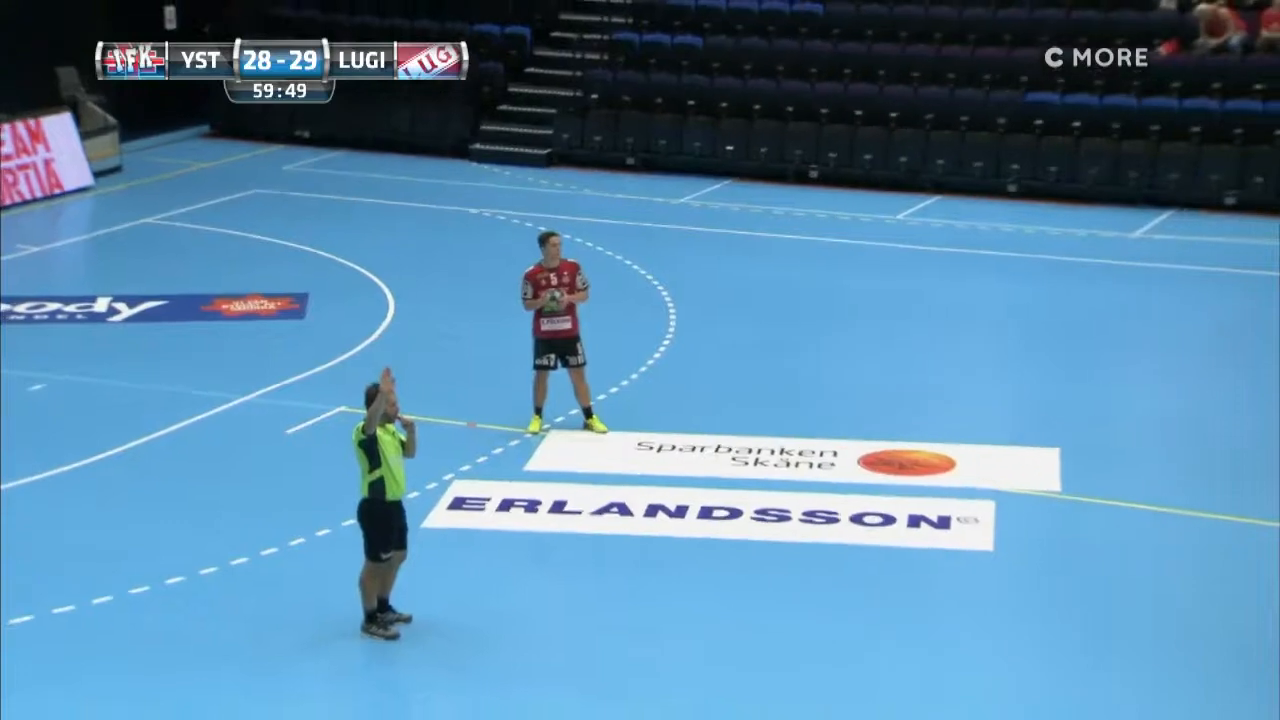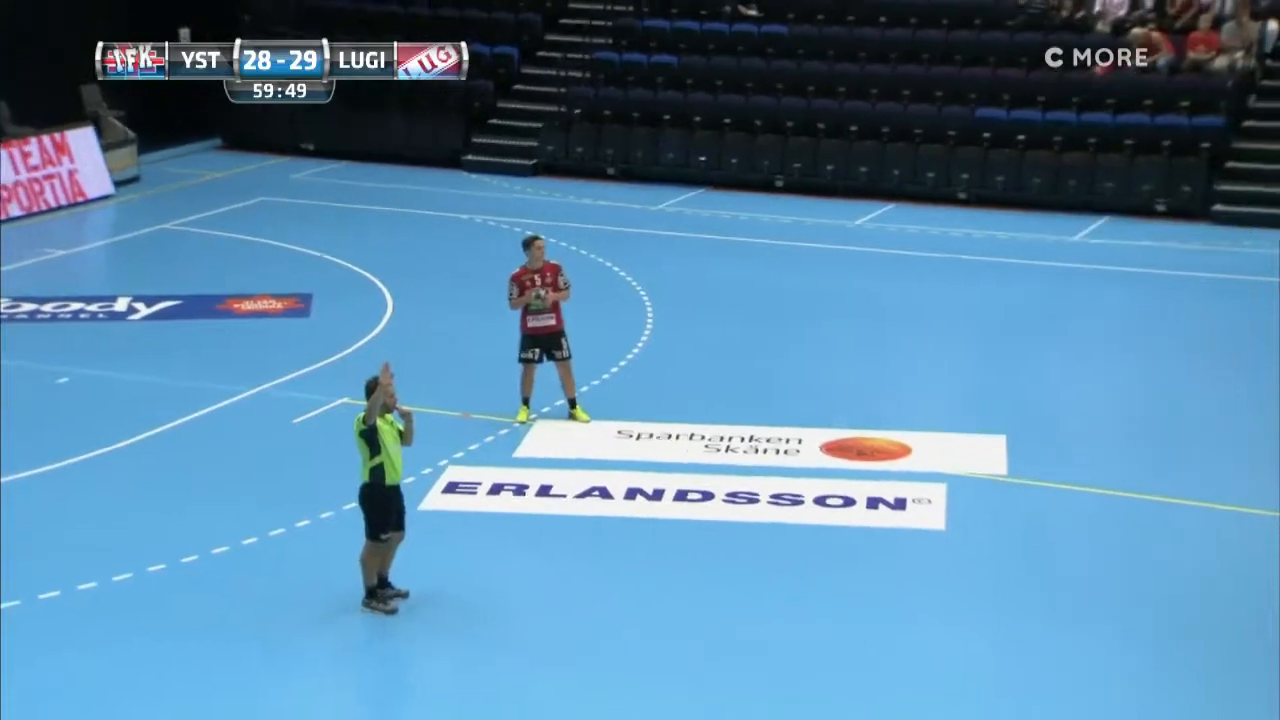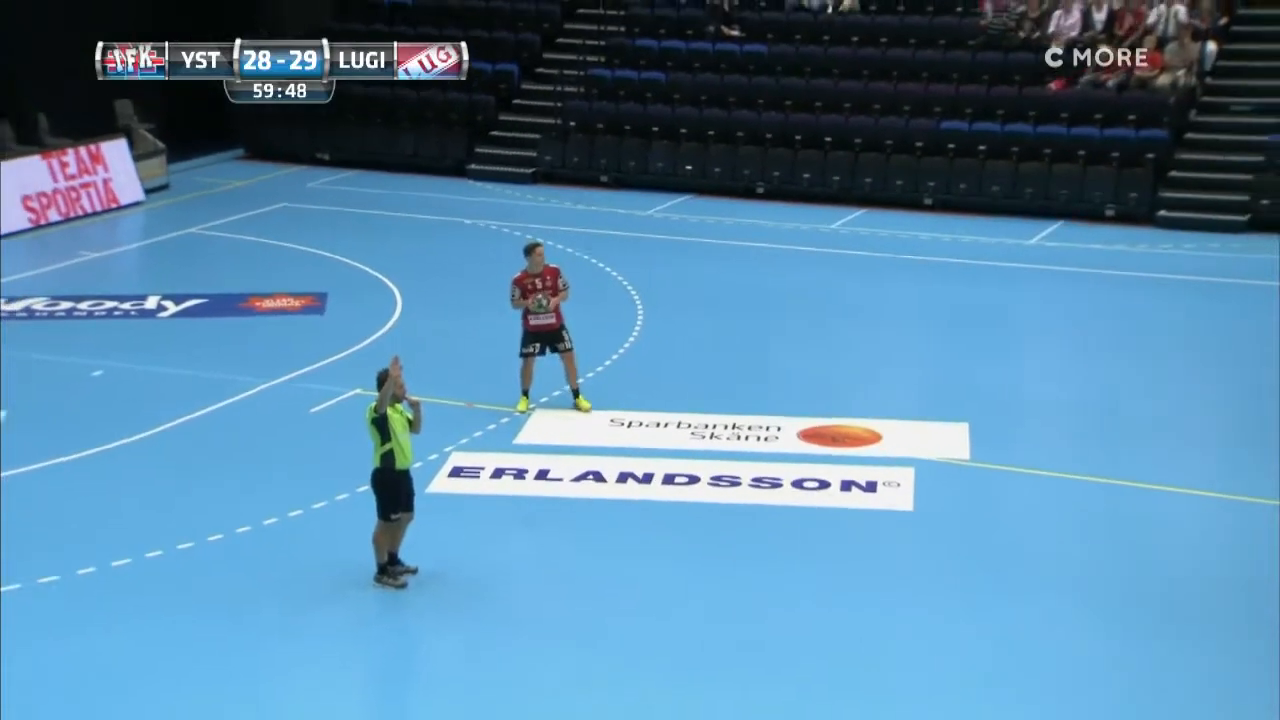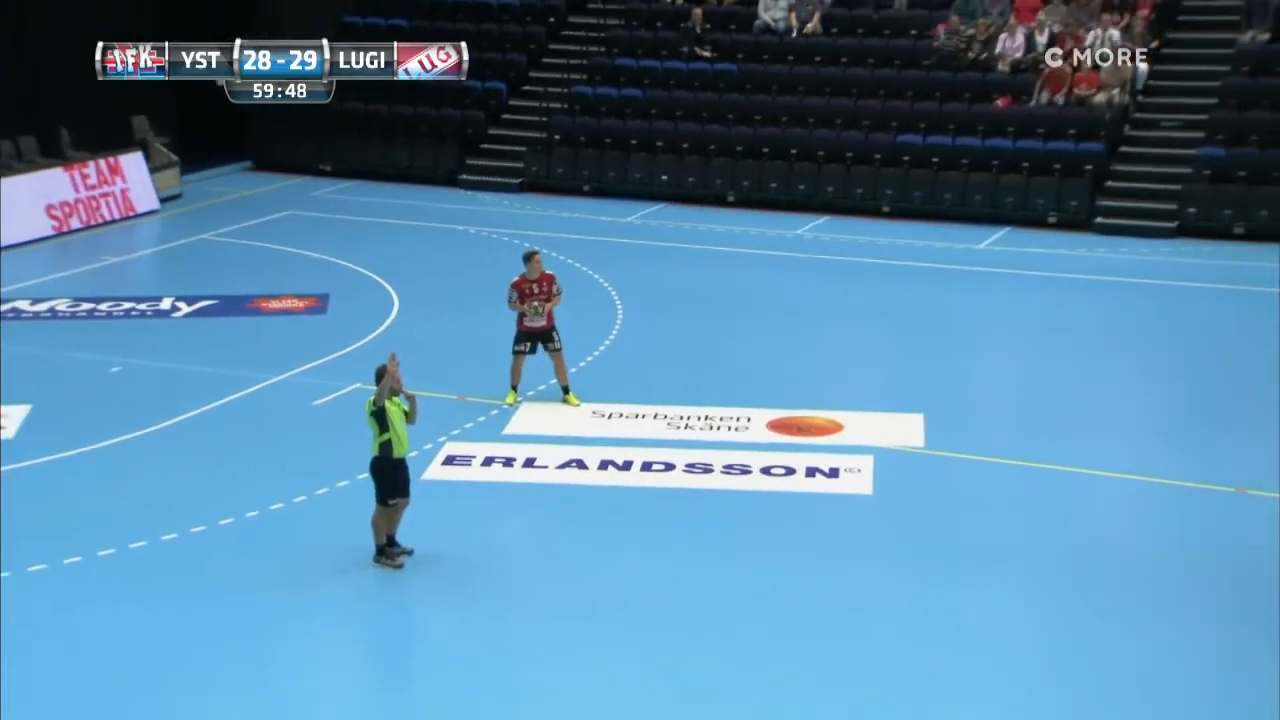
dt=0.4s
person 1, frame 1
left shoulder: (390, 430)
right shoulder: (365, 432)
left elbow: (409, 453)
right elbow: (371, 421)
left wrist: (411, 431)
right wrist: (381, 394)
left hip: (394, 504)
right hip: (375, 507)
left knee: (397, 557)
right knee: (375, 564)
left ankle: (383, 608)
right ankle: (370, 620)
person 1, frame 2
left shoulder: (389, 419)
right shoulder: (366, 422)
left elbow: (407, 441)
right elbow: (371, 412)
left wrist: (408, 421)
right wrist: (381, 387)
left hip: (392, 488)
right hip: (375, 491)
left knee: (395, 537)
right knee: (375, 543)
left ankle: (383, 584)
right ankle: (370, 595)
person 1, frame 3
left shoulder: (399, 409)
right shoulder: (377, 412)
left elbow: (415, 429)
right elbow: (382, 402)
left wrist: (417, 410)
right wrist: (391, 379)
left hip: (402, 473)
right hip: (386, 475)
left knee: (405, 518)
right knee: (386, 523)
left ankle: (393, 561)
right ankle: (382, 572)
person 1, frame 4
left shoulder: (396, 401)
right shoulder: (376, 405)
left elbow: (411, 420)
right elbow: (380, 395)
left wrist: (412, 402)
right wrist: (389, 374)
left hip: (399, 460)
right hip: (384, 463)
left knee: (402, 503)
right knee: (384, 508)
left ankle: (391, 543)
right ankle: (380, 553)
person 2, frame 1
left shoulder: (573, 267)
right shoulder: (532, 274)
left elbow: (585, 294)
right elbow: (526, 304)
left wrist: (569, 298)
right wrist: (542, 301)
left hip: (569, 332)
right hip: (544, 334)
left knee: (578, 373)
right knee: (541, 375)
right ankle: (537, 417)
person 2, frame 2
left shoulder: (555, 268)
right shoulder: (517, 276)
left elbow: (567, 293)
right elbow: (512, 304)
left wrist: (554, 296)
right wrist: (526, 298)
left hip: (555, 328)
right hip: (531, 331)
left knee: (565, 366)
right knee: (528, 368)
left ankle: (573, 408)
right ankle: (525, 407)
person 2, frame 3
left shoulder: (554, 271)
right shoulder: (519, 280)
left elbow: (565, 293)
right elbow: (514, 303)
left wrist: (555, 300)
right wrist: (526, 303)
left hip: (555, 325)
right hip: (532, 328)
left knee: (569, 358)
right knee: (528, 362)
left ankle: (577, 397)
right ankle: (525, 397)
person 2, frame 4
left shoulder: (550, 277)
right shoulder: (517, 283)
left elbow: (558, 297)
right elbow: (511, 304)
left wrist: (549, 305)
right wrist: (523, 308)
left hip: (547, 326)
right hip: (525, 328)
left knee: (558, 357)
right knee: (518, 359)
left ankle: (567, 393)
right ankle: (513, 391)
